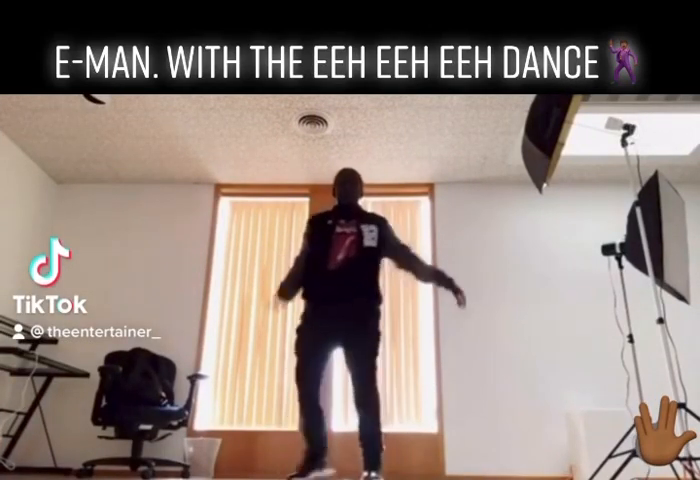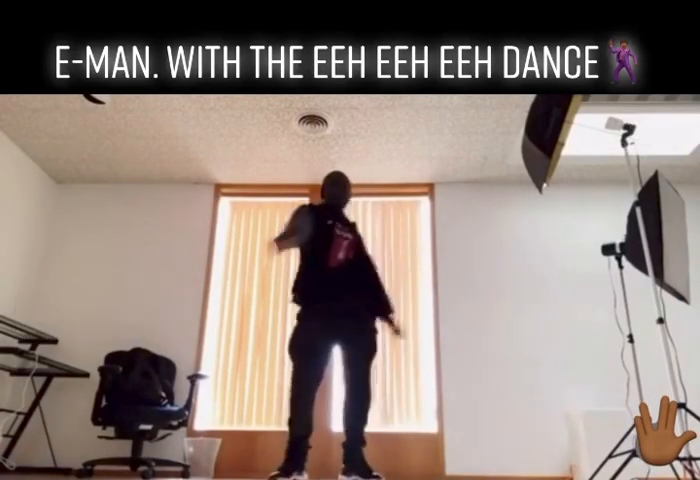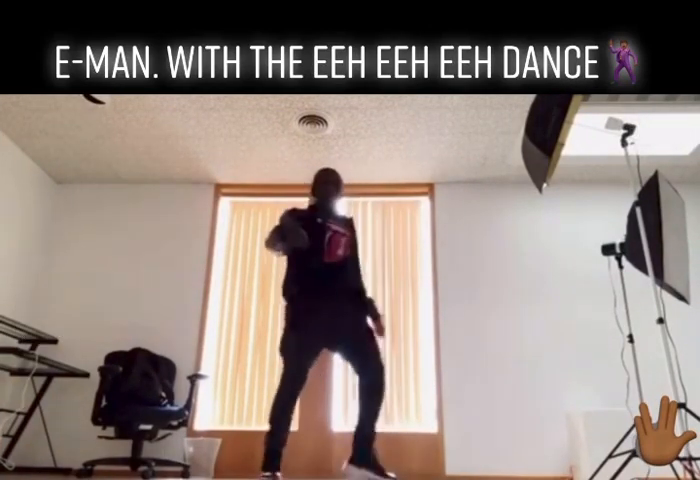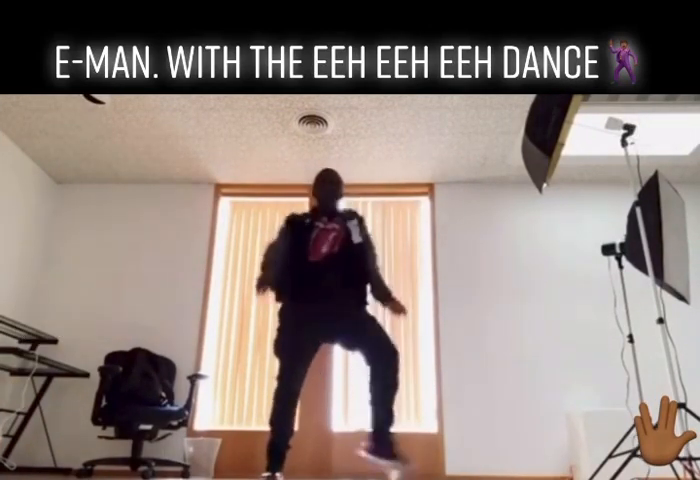
dt=0.5s
person 1, frame 1
left shoulder: (377, 224)
right shoulder: (318, 223)
left elbow: (404, 256)
right elbow: (303, 264)
left wrist: (445, 280)
right wrist: (287, 289)
left hip: (361, 311)
right hip: (320, 311)
left knee: (365, 382)
right knee: (307, 377)
right ankle: (315, 453)
person 1, frame 2
left shoulder: (352, 230)
right shoulder: (308, 215)
left elbow: (367, 275)
right elbow: (296, 232)
left wrist: (385, 312)
right wrist: (287, 238)
left hip: (354, 312)
right hip: (318, 310)
left knee: (359, 381)
right knee: (305, 378)
person 1, frame 3
left shoulder: (347, 225)
right shoulder: (297, 218)
right elbow: (276, 241)
left wrist: (371, 312)
right wrist: (288, 238)
left hip: (346, 310)
right hip: (308, 309)
left knee: (372, 371)
right knee: (293, 379)
left ankle: (362, 454)
person 1, frame 4
left shoulder: (353, 222)
right shoulder: (296, 225)
left elbow: (368, 265)
right elbow: (277, 255)
left wrist: (384, 294)
right wrist: (267, 276)
left hip: (346, 307)
right hip: (303, 308)
left knee: (385, 355)
right knee: (290, 379)
left ankle: (380, 441)
